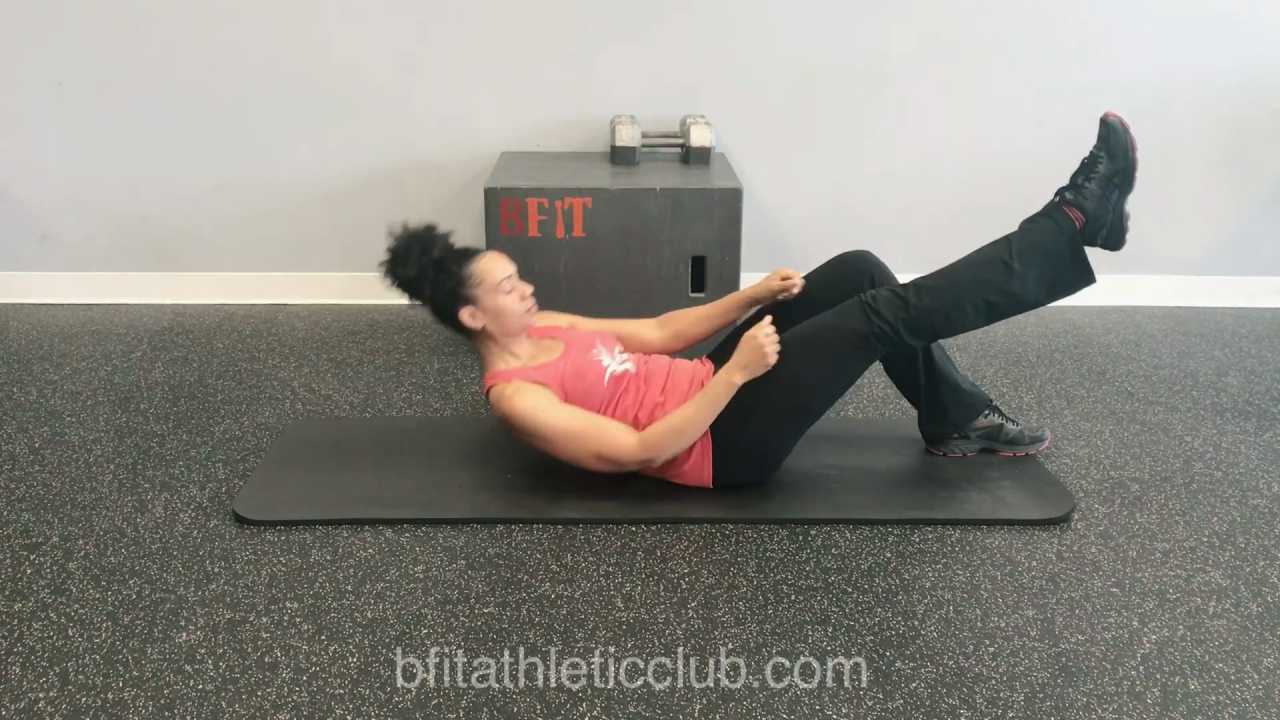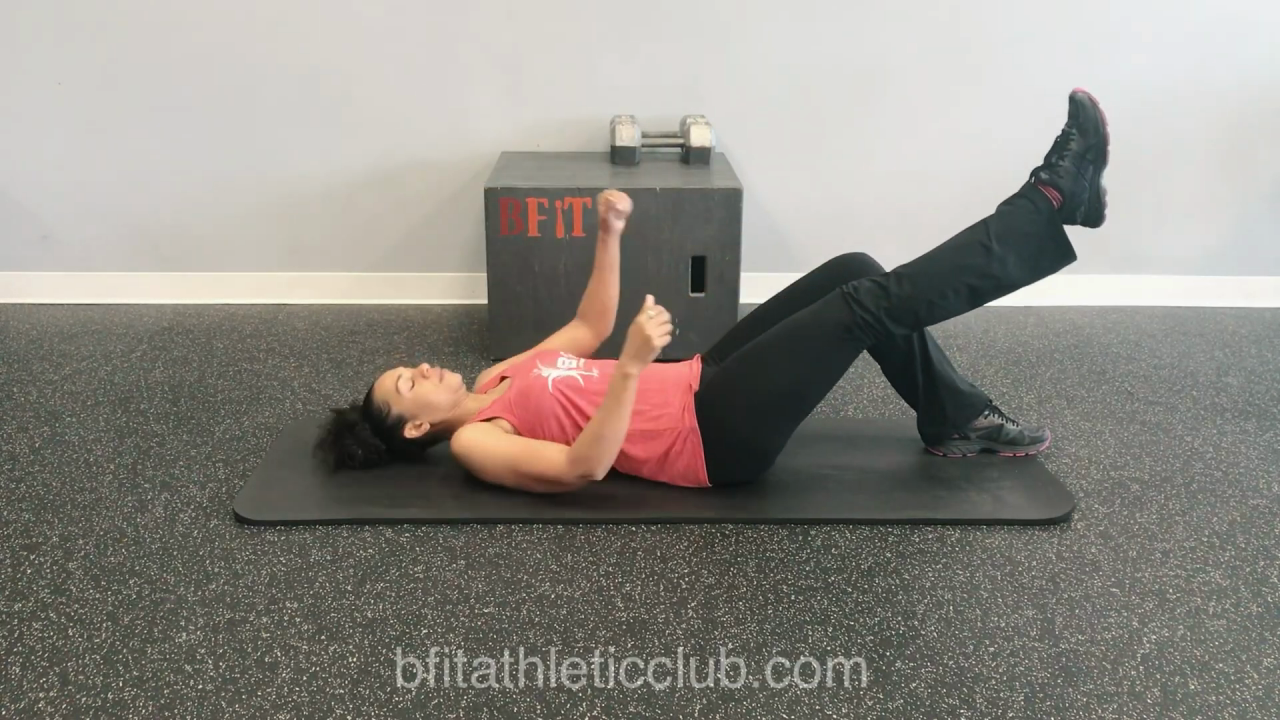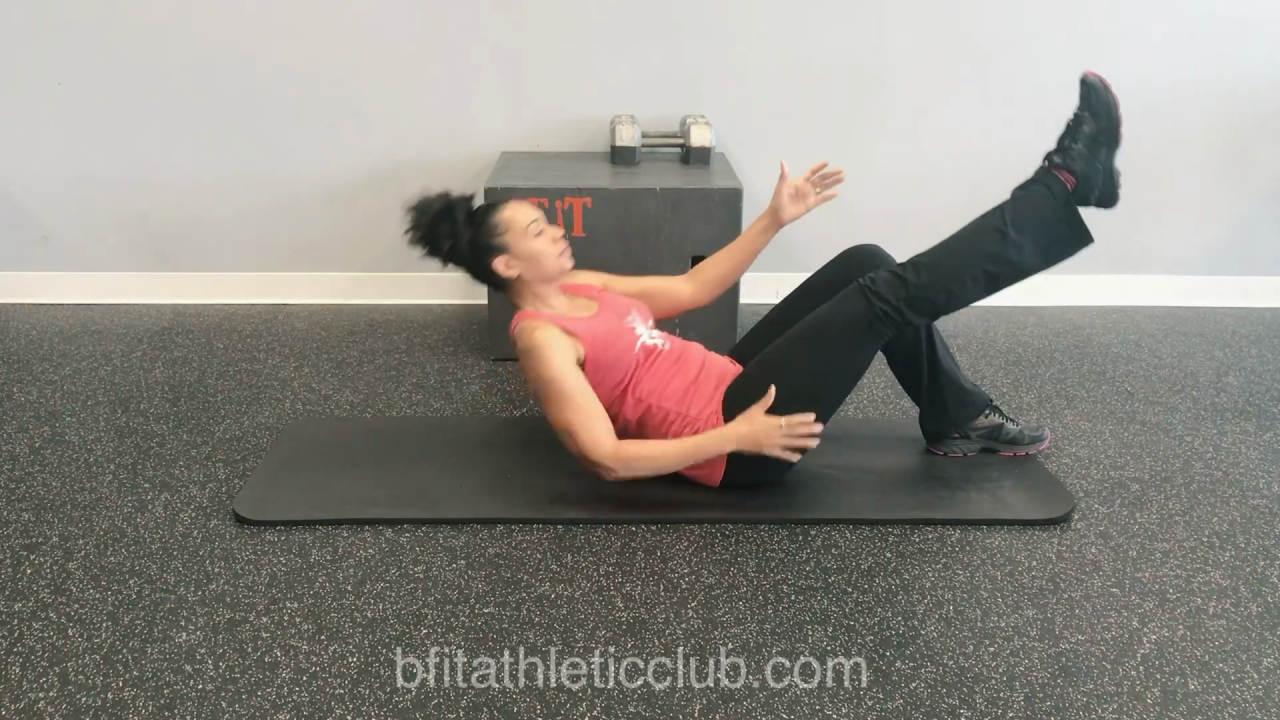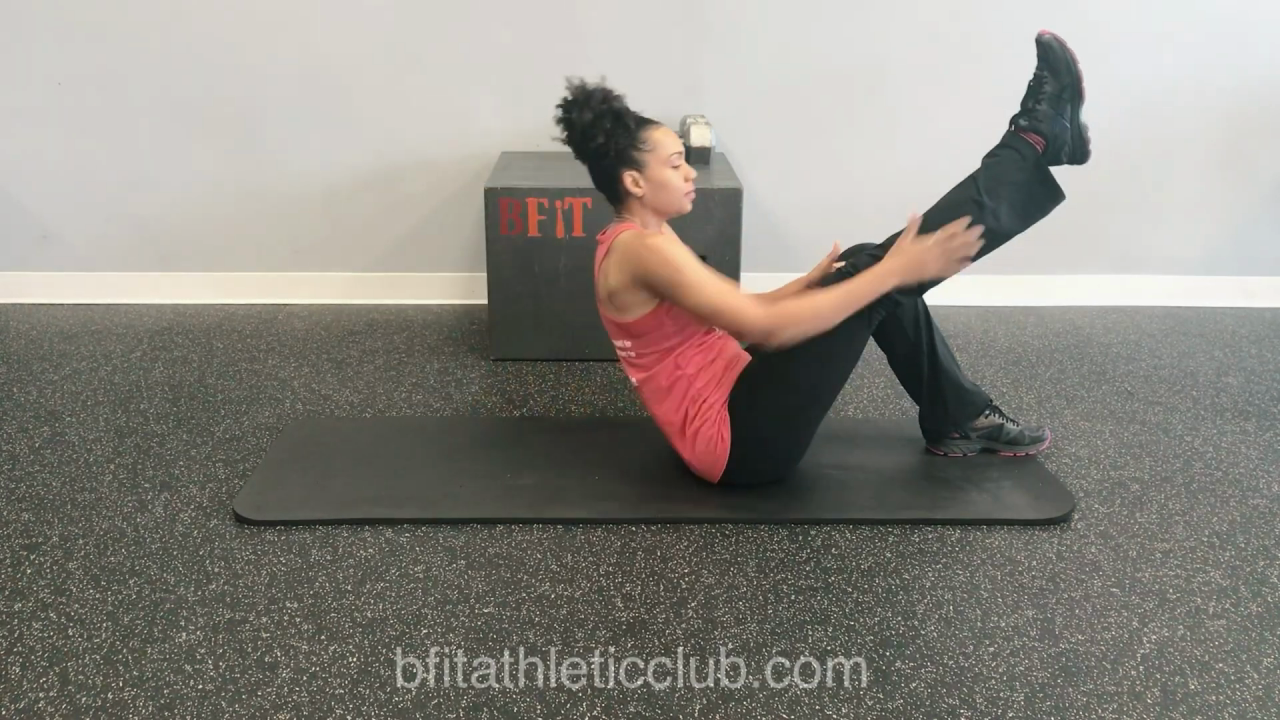
dt=0.5s
person 1, frame 1
left shoulder: (536, 328)
right shoulder: (514, 394)
left elbow: (656, 333)
right elbow: (643, 450)
left wrist: (751, 295)
right wrist: (738, 371)
left hip: (705, 394)
right hip: (719, 445)
left knee: (858, 272)
right knee: (889, 316)
left ankle: (958, 423)
right ankle: (1073, 221)
person 1, frame 2
left shoulder: (498, 378)
right shoulder: (476, 445)
left elbow: (587, 325)
right elbow: (586, 467)
left wrist: (611, 232)
right wrist: (635, 362)
left hip: (698, 389)
right hip: (714, 436)
left knee: (853, 271)
right knee: (871, 306)
left ankle: (956, 422)
right ankle: (1048, 204)
person 1, frame 3
left shoulder: (575, 288)
right shoulder: (539, 338)
left elbow: (689, 289)
right elbow: (610, 458)
left wrist: (771, 220)
right wrist: (735, 437)
left hip: (733, 387)
right hip: (731, 450)
left knee: (865, 264)
right knee: (890, 296)
left ankle: (958, 422)
right ankle: (1062, 185)
person 1, frame 4
left shoulder: (638, 237)
right shoulder: (644, 253)
left elbow: (735, 316)
right elbow: (771, 329)
left wrist: (811, 282)
right wrist: (889, 274)
left hip: (730, 410)
right hip: (741, 442)
left knee: (870, 273)
right knee: (881, 276)
left ankle: (959, 423)
right ankle: (1034, 142)
